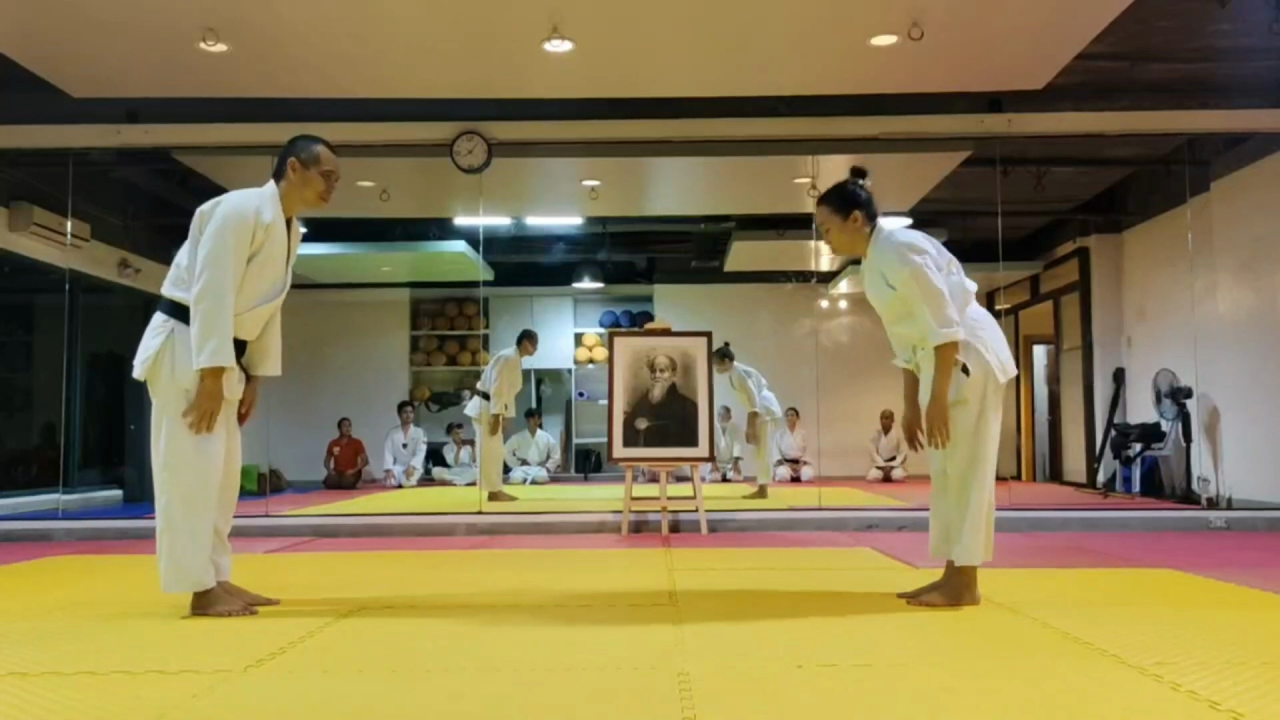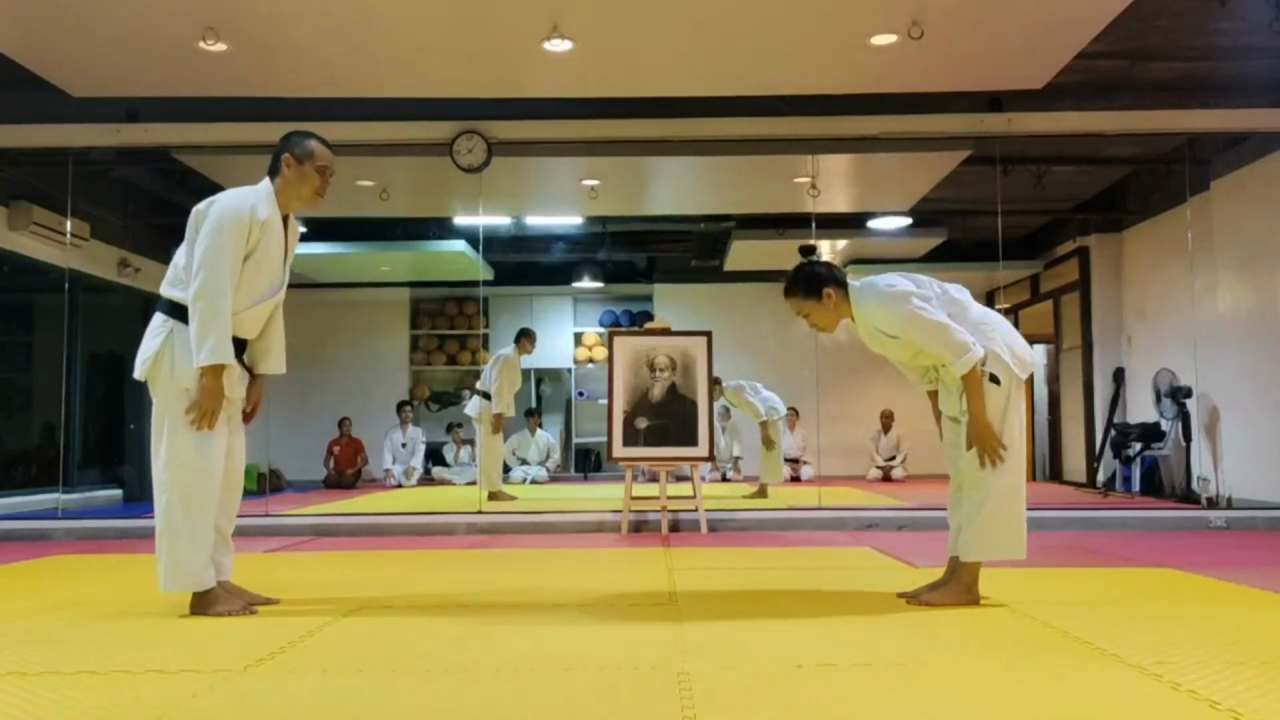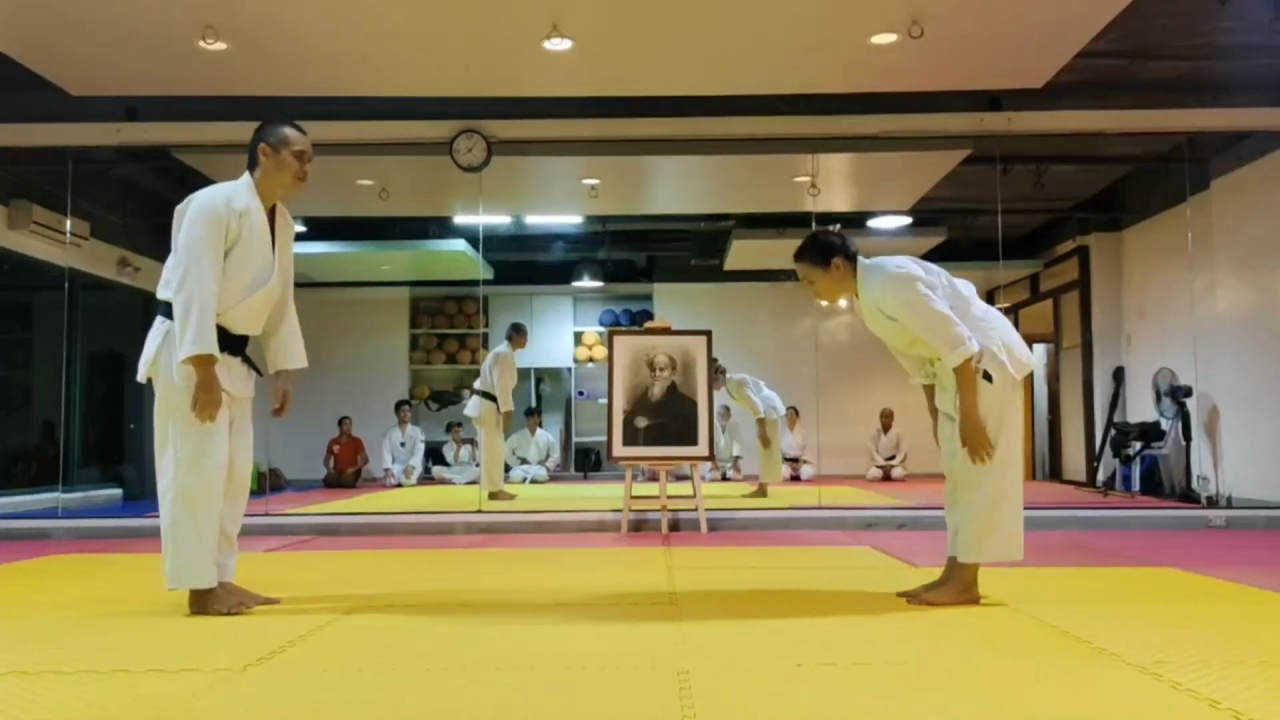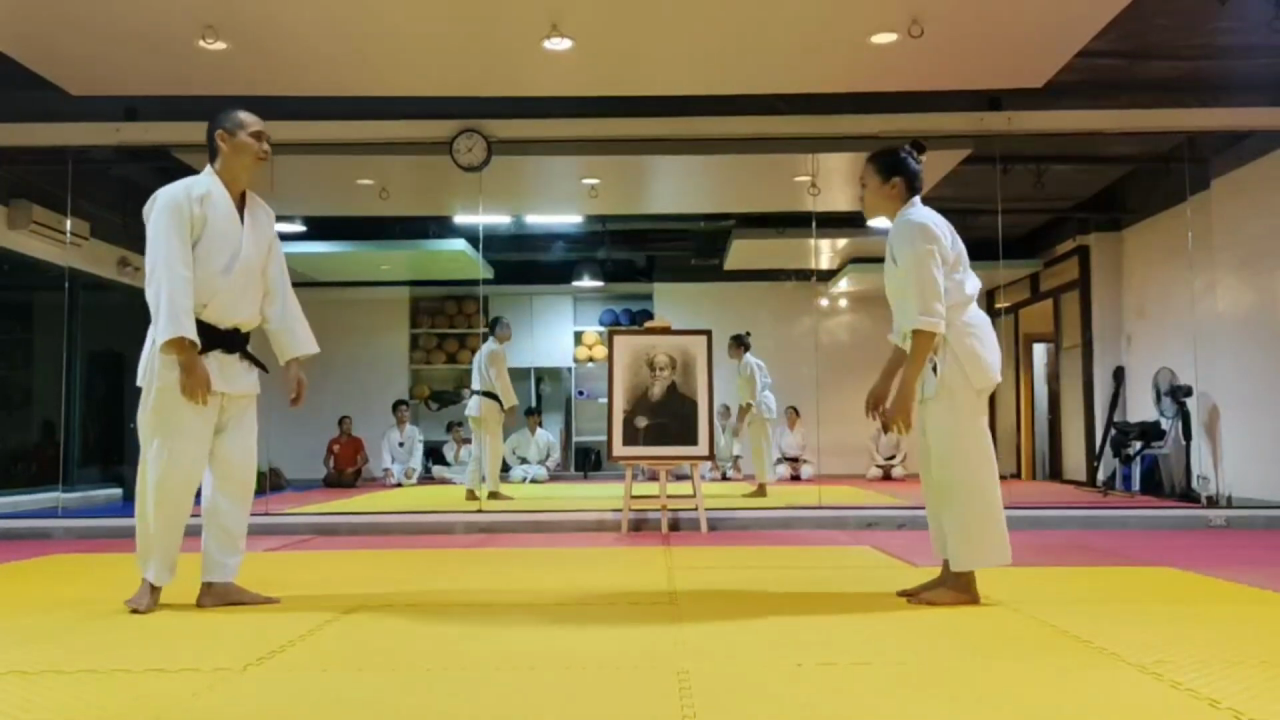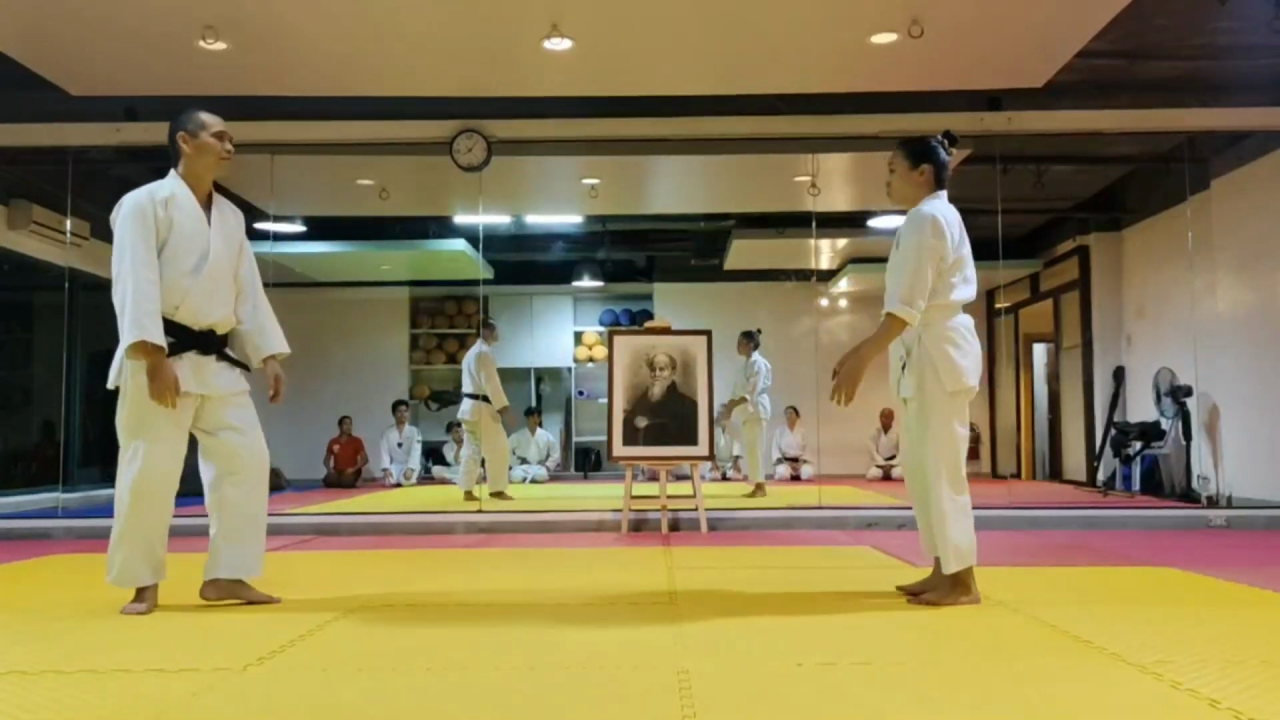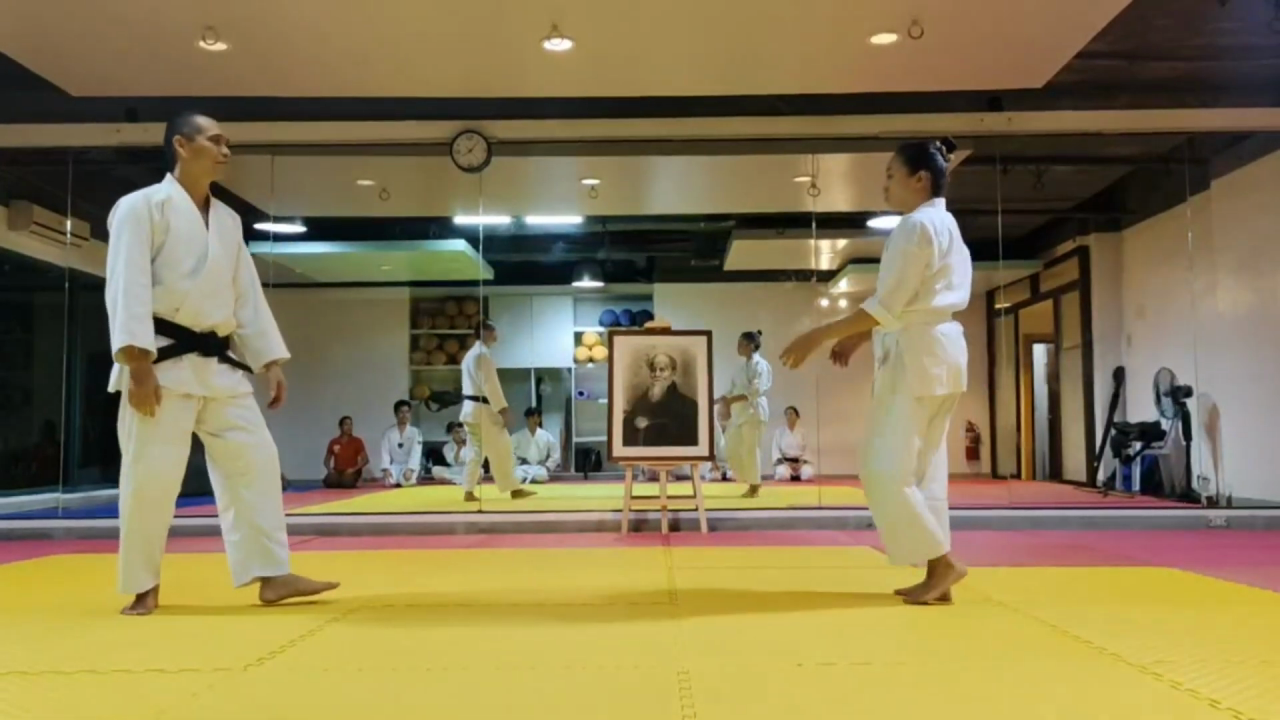
dt=0.3s
person 1, frame 1
left shoulder: (290, 230)
right shoulder: (240, 211)
right elbow: (211, 297)
left wrist: (253, 378)
right wrist: (211, 378)
left hip: (220, 355)
right hip: (185, 349)
left knee: (222, 471)
right knee: (191, 467)
left ankle: (216, 578)
right ankle: (201, 588)
person 1, frame 2
left shoulder: (288, 228)
right shoulder: (234, 210)
right elbow: (209, 295)
left wrist: (259, 376)
right wrist: (212, 376)
left hip: (225, 354)
right hip: (186, 346)
left knee: (226, 470)
right knee: (192, 467)
left ankle: (217, 578)
right ankle: (200, 588)
person 1, frame 3
left shoulder: (282, 222)
right shoulder: (213, 205)
left elbow: (280, 301)
right elbow: (195, 290)
left wrist: (283, 371)
right wrist: (204, 370)
left hip: (232, 356)
right hip: (188, 354)
left knee: (234, 471)
right knee: (196, 466)
left ankle: (217, 581)
right ankle: (201, 585)
person 1, frame 4
left shoulder: (261, 214)
right shoulder: (179, 198)
left elbow: (276, 290)
right elbow: (169, 280)
left wrist: (294, 359)
right wrist: (186, 355)
left hip: (234, 357)
right hip: (183, 352)
left knee: (236, 469)
right knee: (173, 466)
left ankle: (218, 581)
right ankle: (152, 577)
person 1, frame 5
left shoulder: (231, 216)
right shoulder: (145, 203)
left elbow: (249, 291)
right elbow: (136, 285)
left wrist: (270, 357)
right wrist: (154, 358)
left hip: (218, 360)
right hip: (165, 357)
left knee: (247, 459)
right knee: (151, 471)
left ankle: (226, 575)
right ankle: (143, 584)
person 1, frame 6
left shoulder: (227, 219)
right shoulder: (141, 207)
left elbow: (248, 296)
right elbow: (127, 289)
left wrist: (272, 361)
right wrist: (137, 363)
left hip: (219, 363)
right hip: (165, 360)
left knee: (255, 461)
right knee: (151, 475)
left ankle: (272, 575)
right ankle: (143, 587)
person 2, frame 1
left shoulder: (899, 250)
right shoulder: (872, 265)
left elbow: (945, 326)
right elbow: (908, 343)
left wrist: (938, 401)
right wrist: (912, 407)
left hip: (972, 356)
right hip: (947, 365)
left knee: (966, 467)
right knee: (948, 470)
left ankle: (963, 584)
right ankle: (955, 575)
person 2, frame 2
left shoulder: (884, 302)
right shoulder: (864, 314)
left elbow: (963, 351)
right elbow: (922, 368)
left wrist: (979, 422)
right wrist: (946, 425)
left hip: (989, 357)
right hip: (963, 368)
left knee: (986, 467)
right knee: (964, 471)
left ankle: (965, 582)
right ankle: (957, 574)
person 2, frame 3
left shoulder: (889, 280)
right shoulder: (866, 295)
left elbow: (956, 341)
right elbow: (917, 356)
left wrist: (972, 416)
right wrist: (941, 419)
left hip: (986, 355)
right hip: (964, 359)
left knee: (979, 470)
right knee: (961, 471)
left ankle: (965, 583)
right ankle: (955, 575)
person 2, frame 4
left shoulder: (916, 226)
right shoulder: (904, 231)
left elbow: (928, 317)
right elbow: (909, 321)
left wrist: (906, 387)
right wrist: (885, 379)
left hip: (959, 354)
right hip: (941, 356)
left knee: (960, 467)
right knee: (939, 468)
left ankle: (964, 581)
right ankle: (951, 573)
person 2, frame 5
left shoulder: (926, 218)
right shoulder: (941, 219)
left elbow: (907, 306)
left wrist: (858, 358)
right wrist: (862, 352)
left hip: (937, 353)
right hip: (937, 352)
left knee: (940, 467)
right knee: (926, 466)
left ankle: (962, 581)
right ankle: (944, 573)
person 2, frame 6
left shoulder: (917, 225)
right shoulder: (945, 226)
left elbow: (886, 305)
left wrist: (816, 336)
right wrist: (858, 336)
left hip: (916, 356)
right hip: (937, 352)
left knee: (887, 469)
right knee: (922, 466)
left ankle: (942, 563)
right ankle: (937, 574)
